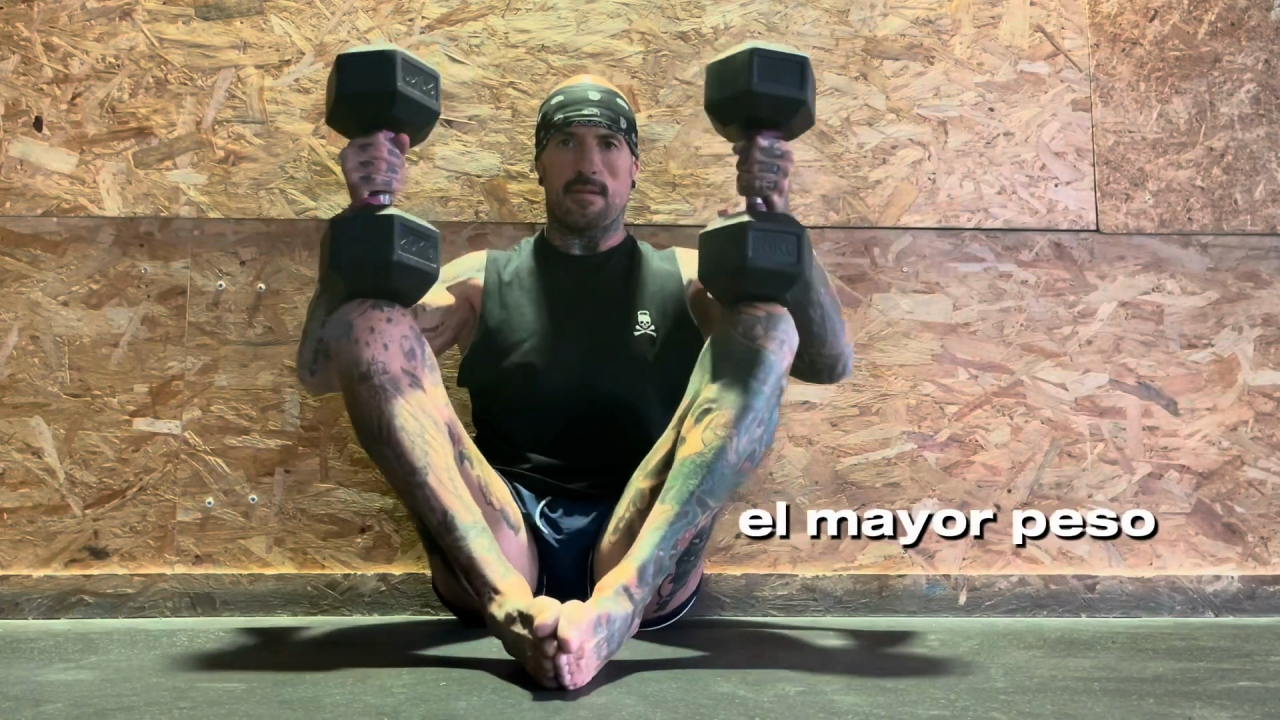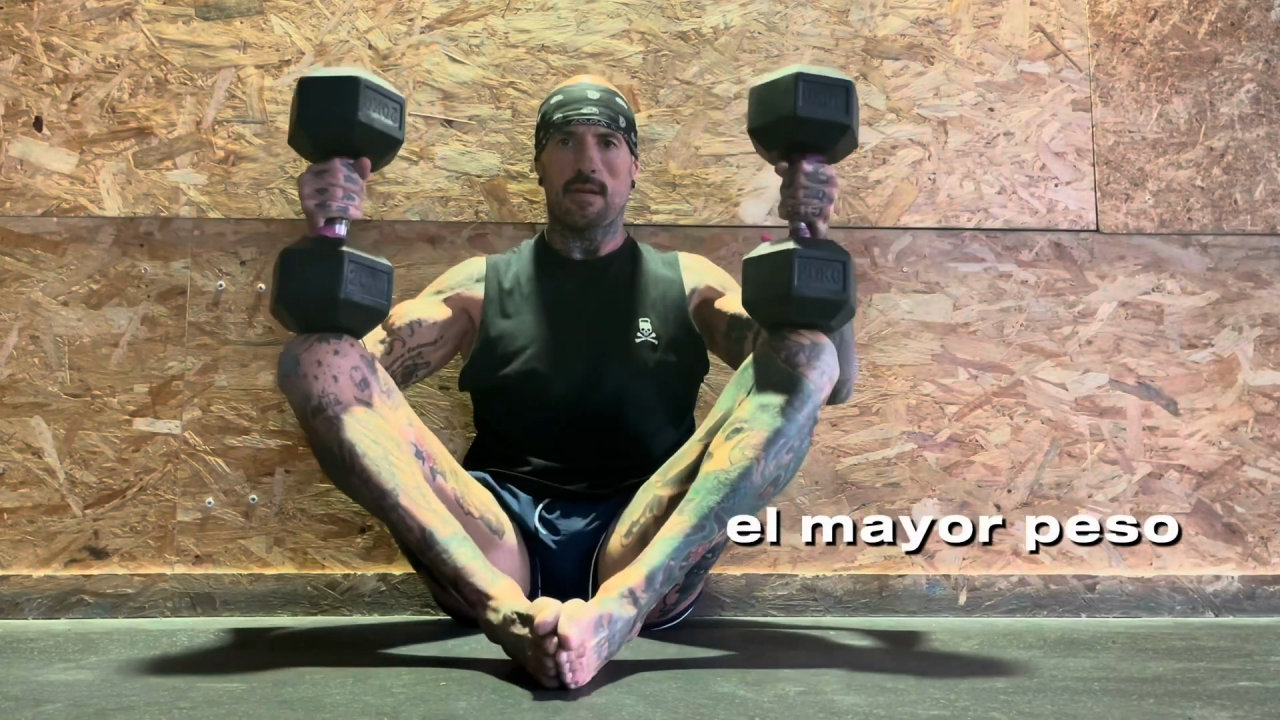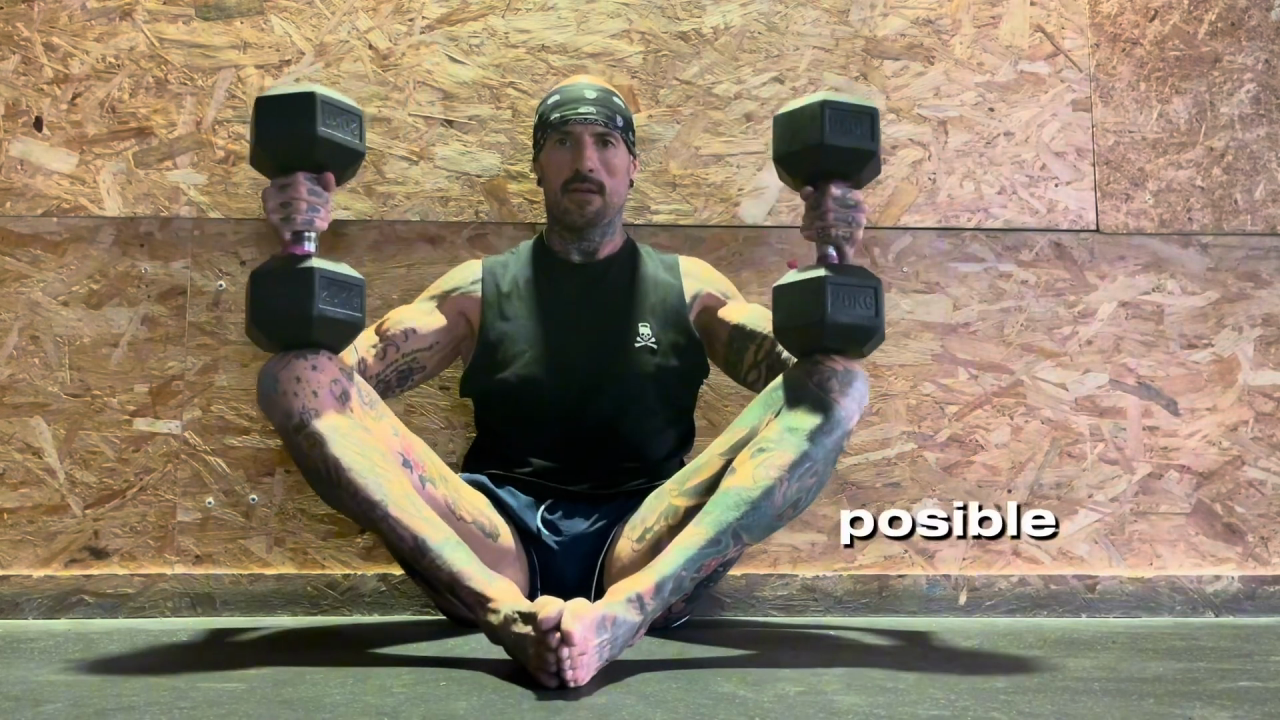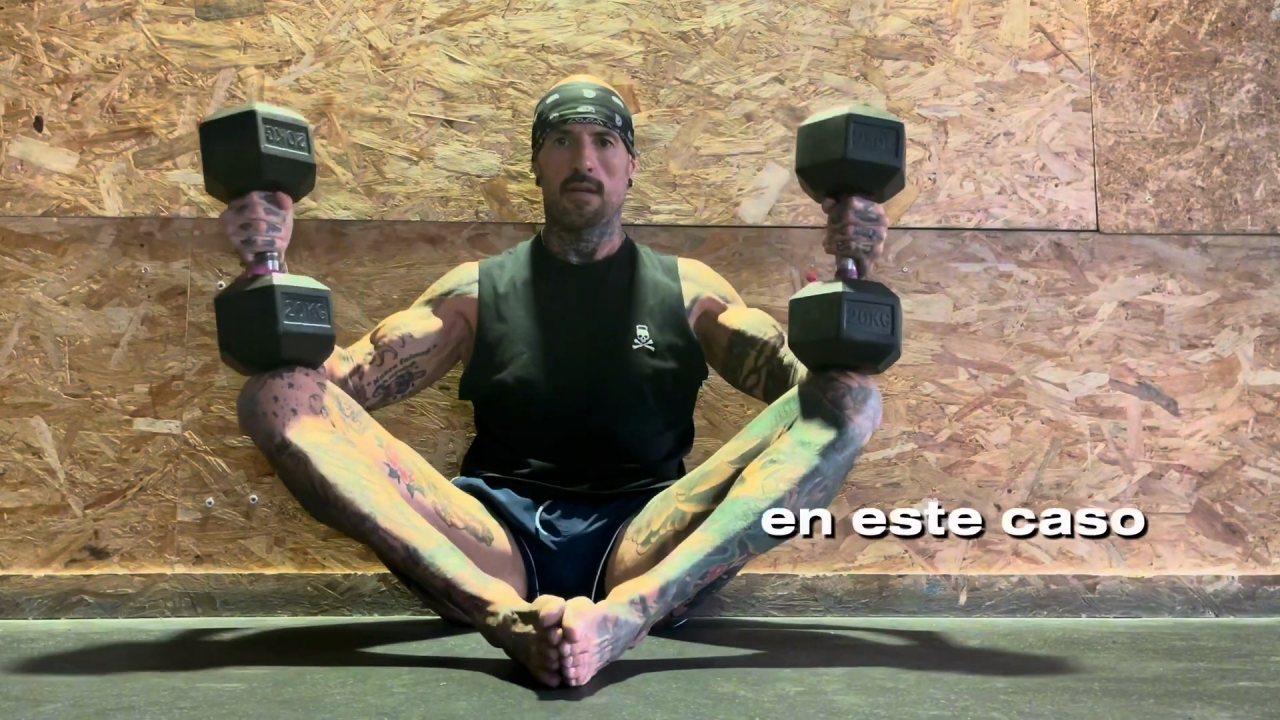
dt=0.4s
person 1, frame 1
left shoulder: (685, 278)
right shoulder: (481, 280)
left elbow: (830, 361)
right elbow: (322, 369)
left wrist: (776, 215)
right wrist: (364, 212)
left hip: (644, 556)
right hip: (496, 552)
left knee: (770, 330)
right knee: (362, 331)
left ankle: (611, 611)
right ankle: (513, 609)
person 1, frame 2
left shoulder: (687, 282)
right shoulder: (480, 285)
left elbow: (835, 379)
right elbow: (339, 378)
left wrist: (811, 239)
left hip: (646, 557)
right hip: (496, 550)
left knee: (810, 360)
right knee: (314, 363)
left ankle: (615, 612)
right ankle: (511, 614)
person 1, frame 3
left shoulder: (688, 286)
right shoulder: (478, 288)
left elbow: (821, 386)
right elbow: (335, 383)
left wrist: (833, 264)
left hip: (646, 554)
right hip: (497, 547)
left knee: (838, 387)
right knee: (293, 380)
left ankle: (620, 614)
right ankle: (511, 614)
person 1, frame 4
left shoulder: (687, 288)
right shoulder: (476, 289)
left elbow: (823, 390)
right elbow: (342, 387)
left wrist: (851, 278)
right wrist: (272, 268)
left hip: (644, 555)
right hip: (496, 548)
left knee: (848, 402)
right knee: (276, 398)
left ankle: (622, 615)
right ankle: (507, 614)
